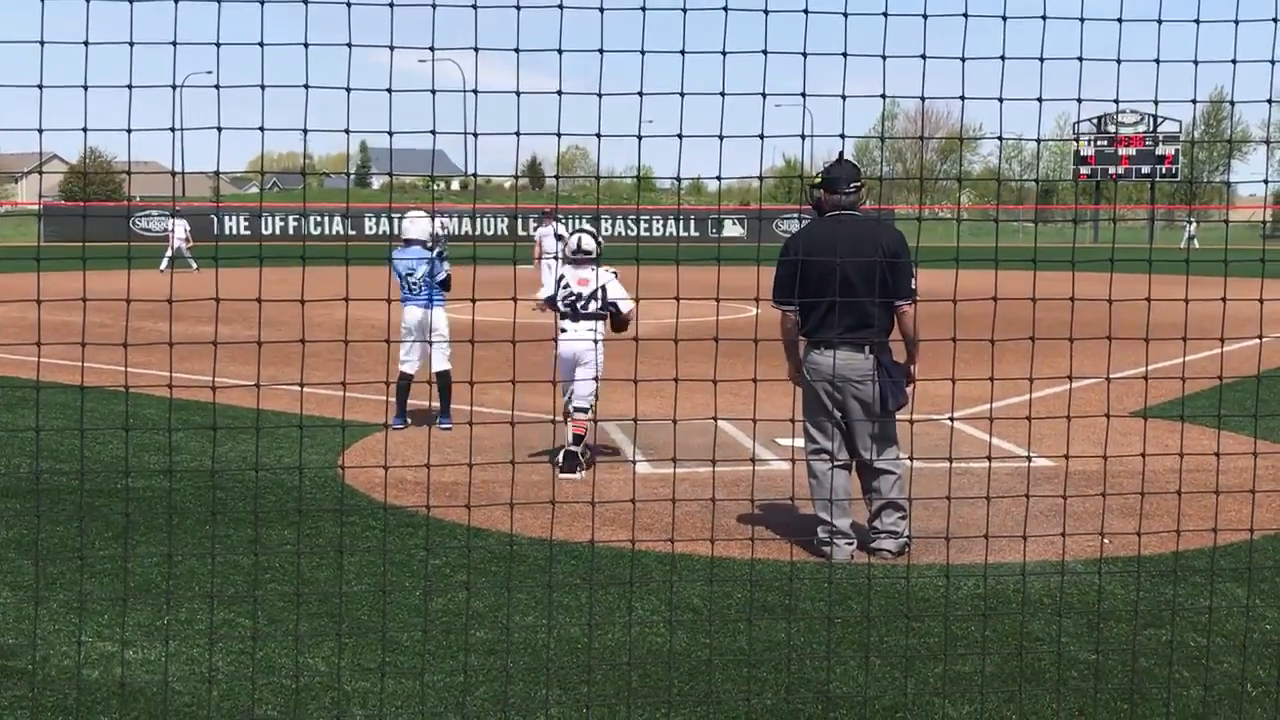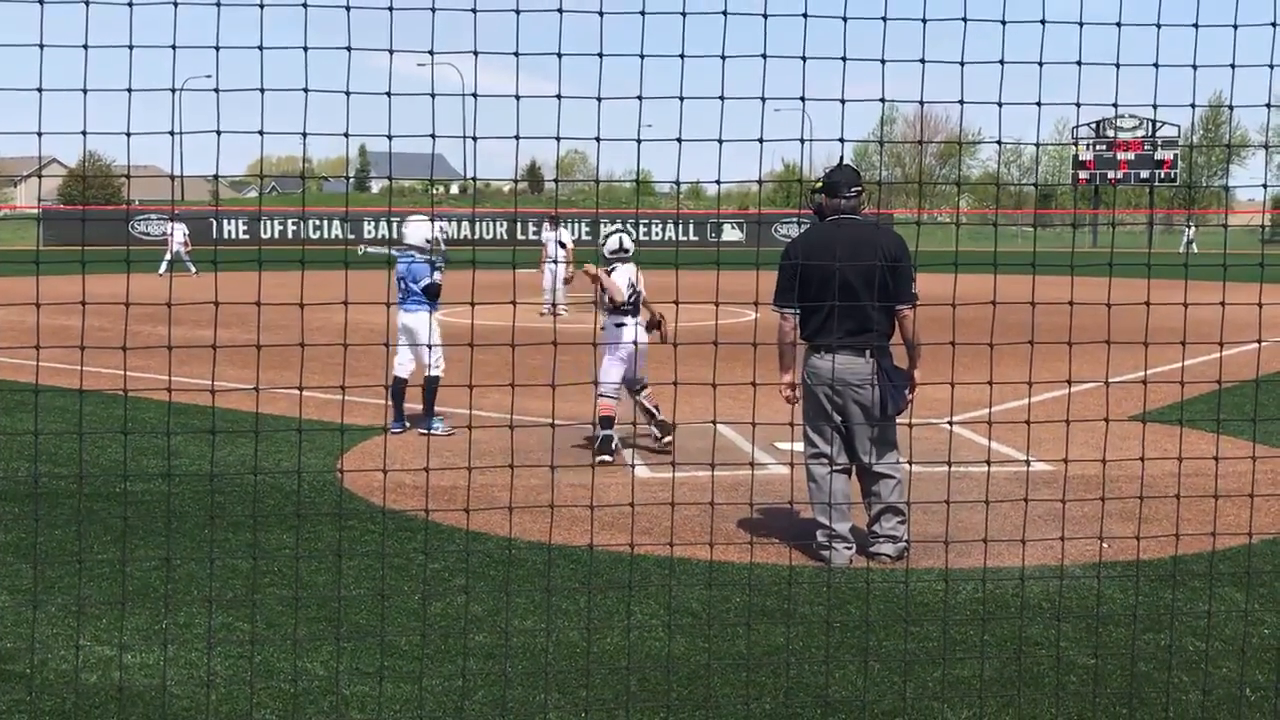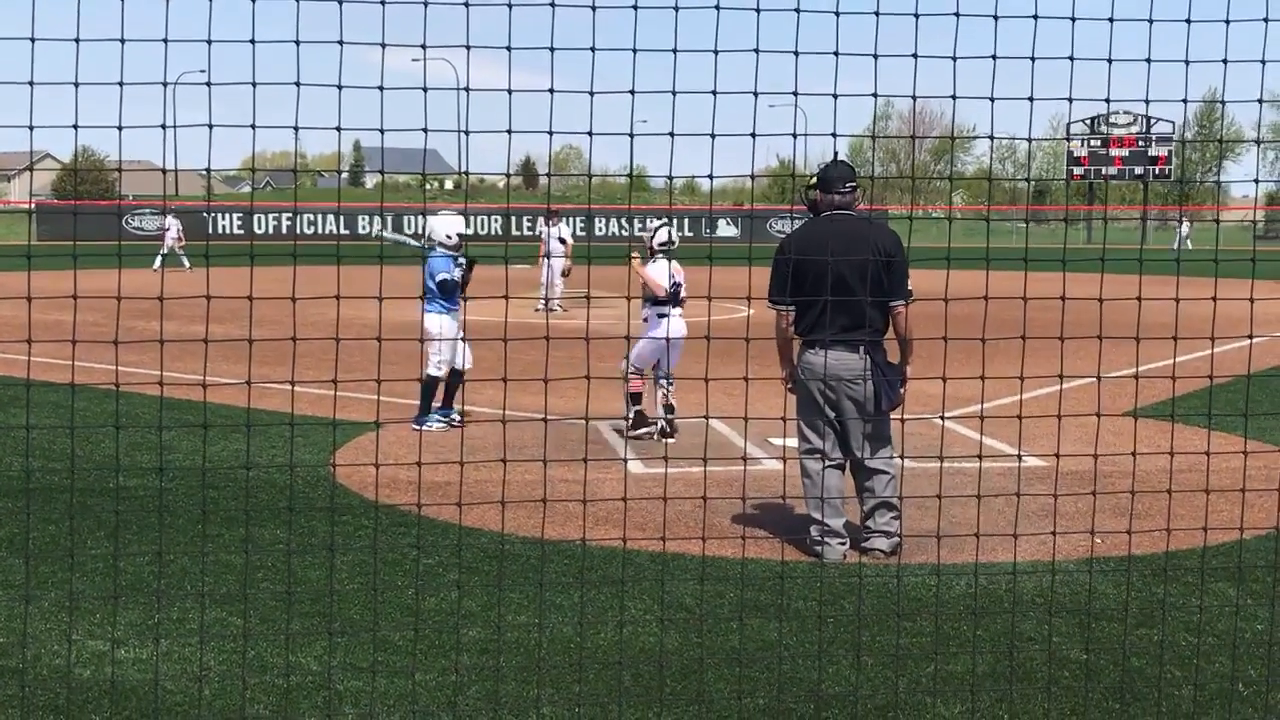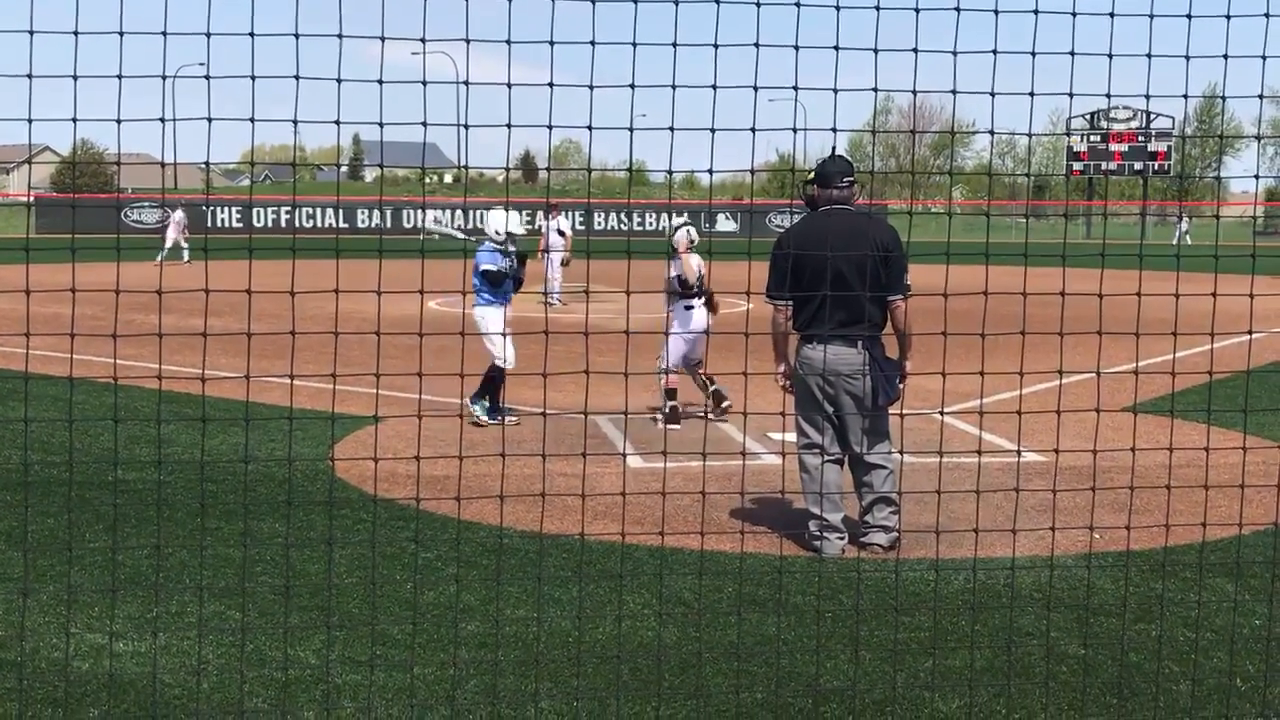
dt=0.5s
person 1, frame 1
left shoulder: (800, 242)
right shoulder: (888, 237)
left elbow: (789, 314)
right elbow: (904, 308)
left wrist: (794, 361)
right wrist: (912, 358)
left hip: (819, 360)
right hip: (870, 359)
left knee: (826, 454)
right knee: (881, 452)
left ankle: (836, 540)
right ankle: (889, 536)
person 1, frame 2
left shoulder: (801, 246)
right shoulder: (888, 241)
left elbow: (788, 318)
right elbow: (905, 312)
left wrist: (787, 370)
right wrist: (914, 363)
left hip: (820, 364)
right hip: (871, 363)
left knee: (825, 458)
right knee: (881, 456)
left ankle: (835, 545)
right ankle: (888, 539)
person 1, frame 3
left shoulder: (794, 242)
right shoulder: (884, 237)
left elbow: (784, 315)
right elbow: (899, 308)
left wrist: (787, 364)
right wrist: (905, 360)
left hip: (814, 359)
right hip: (866, 359)
left knee: (820, 453)
right knee: (875, 451)
left ankle: (829, 540)
right ankle: (881, 535)
person 1, frame 4
left shoulder: (793, 237)
right shoulder: (881, 232)
left elbow: (782, 310)
right elbow: (897, 304)
left wrist: (781, 361)
right wrist: (905, 355)
left hip: (812, 355)
right hip: (864, 354)
left knee: (818, 448)
right knee: (873, 446)
left ankle: (827, 535)
right ankle: (880, 530)
person 2, frame 1
left shoulder: (562, 273)
right shoulder: (606, 276)
left elbow: (544, 301)
right elbow: (629, 313)
left wrist: (563, 308)
right wrist: (615, 315)
left hip: (564, 343)
right hip: (591, 346)
left knee: (572, 397)
right knee: (583, 403)
left ankle: (574, 450)
right ankle: (570, 459)
person 2, frame 2
left shoulder: (617, 272)
right shoulder: (632, 269)
left elbow: (620, 298)
right elbow: (642, 298)
left wrist: (599, 277)
right wrist: (655, 313)
left hip: (618, 338)
right hip: (637, 336)
left knee: (607, 390)
right knee: (637, 385)
left ankle: (606, 444)
right ankle: (661, 427)
person 2, frame 3
left shoulder: (656, 265)
right shoulder: (676, 267)
left elbow: (660, 291)
left wrist: (640, 271)
left hip: (658, 327)
right hip: (679, 327)
left knee: (633, 369)
right knee: (664, 377)
left ankle: (638, 421)
right ankle: (666, 427)
person 2, frame 4
left shoulder: (682, 261)
right shoulder: (696, 259)
left elbow: (692, 280)
left wrist: (682, 253)
right wrist: (710, 300)
left hip: (685, 319)
right hip: (701, 318)
left knee: (667, 366)
right knee: (693, 363)
left ankle: (672, 414)
right ankle: (717, 398)
person 3, frame 1
left shoulder: (395, 255)
right shoulder: (429, 256)
right elbow: (446, 286)
right wrist: (443, 261)
left hip: (409, 313)
right hip: (433, 313)
left knee: (407, 365)
right knee: (442, 364)
left ankle: (400, 416)
right ankle: (444, 416)
person 3, frame 2
left shoulder: (402, 260)
right shoulder: (420, 263)
right elbow: (433, 293)
left wrist: (434, 268)
right wrist: (437, 271)
left hip: (404, 316)
right hip: (422, 317)
left knee: (401, 369)
right knee: (434, 368)
left ankle: (398, 420)
right ankle: (428, 420)
person 3, frame 3
left shoulder: (448, 258)
right shoulder: (438, 259)
left elbow: (459, 290)
right elbow: (448, 289)
left wrist: (467, 270)
right wrist: (459, 269)
left hip: (451, 317)
right hip: (440, 318)
left knee: (462, 362)
right knee: (436, 367)
left ankle: (445, 409)
right ankle: (423, 417)
person 3, frame 4
left shoulder: (503, 253)
right shoulder: (485, 253)
left elbow: (515, 286)
right elbow: (494, 280)
left wrist: (521, 265)
right wrist: (508, 260)
left hip: (500, 311)
right hip: (488, 311)
left knee: (502, 360)
right knee: (504, 358)
left ankle: (493, 410)
right ankle: (478, 398)
